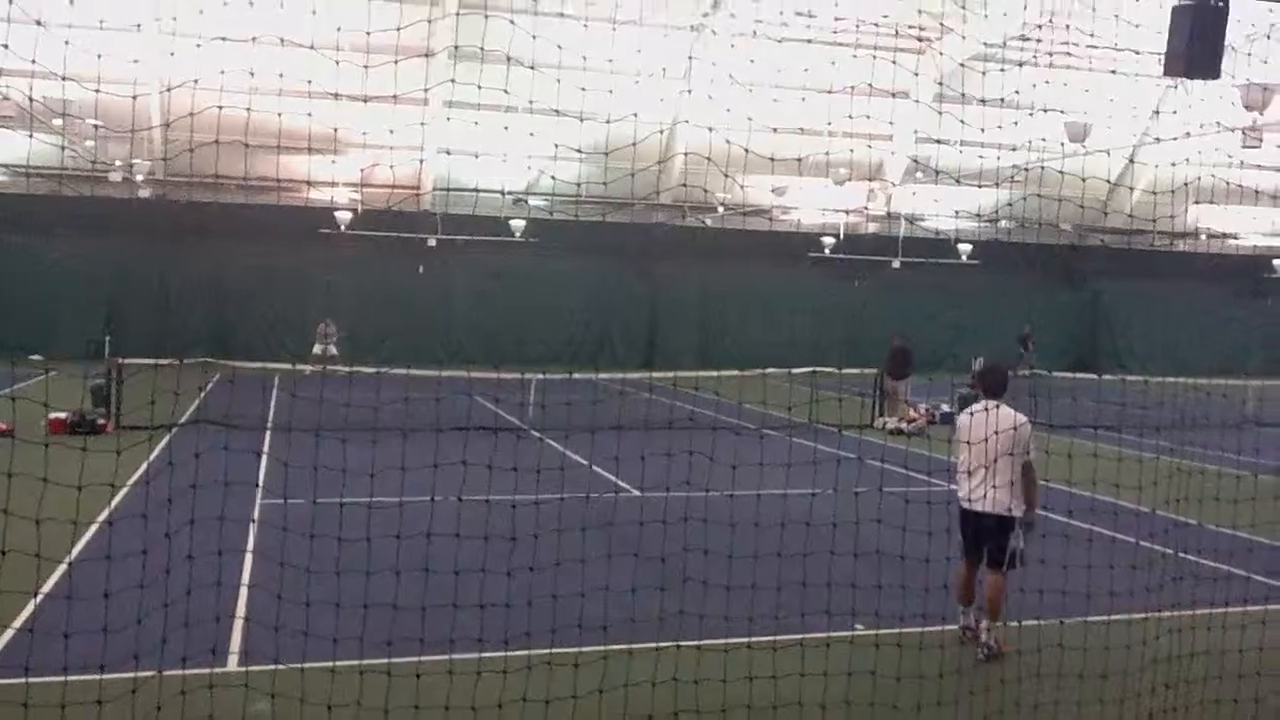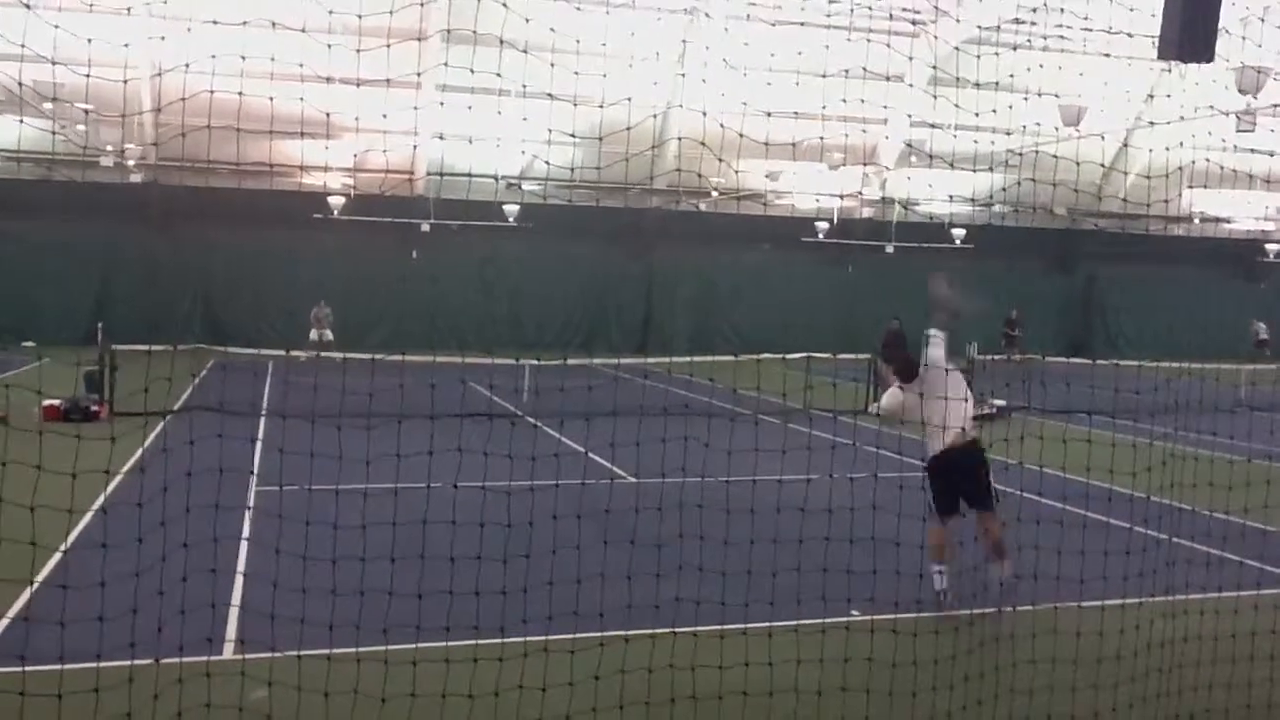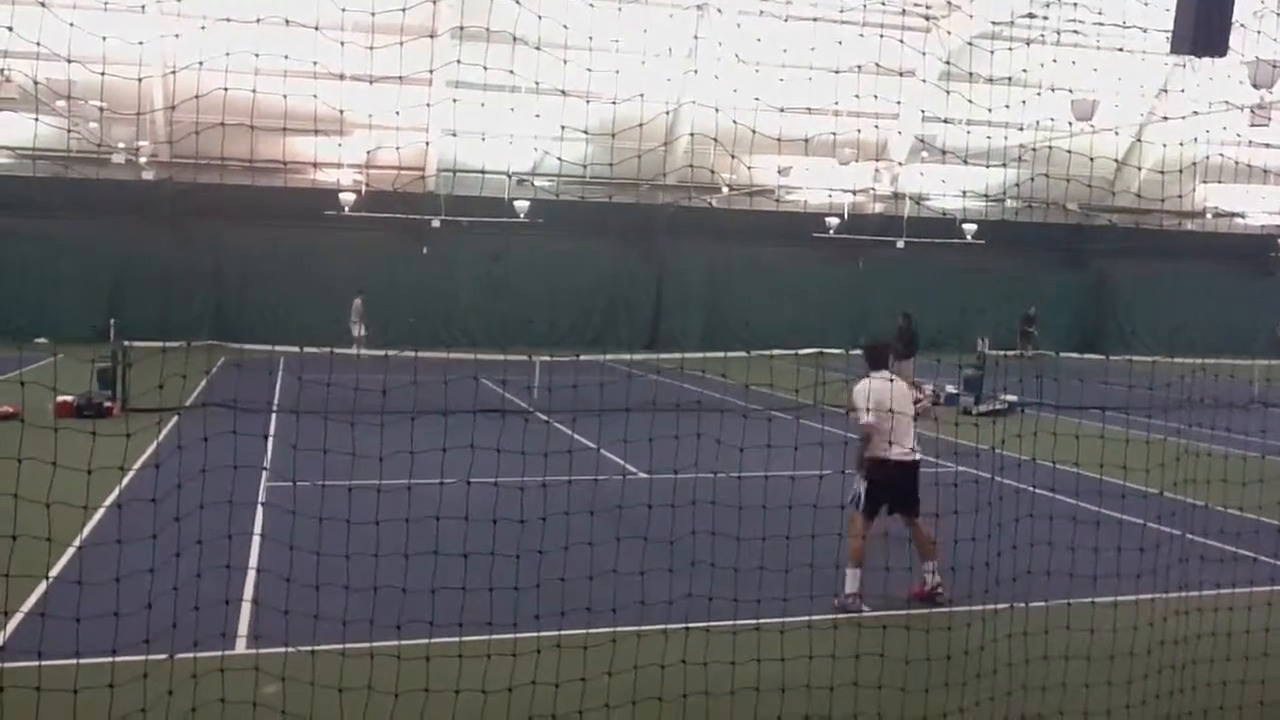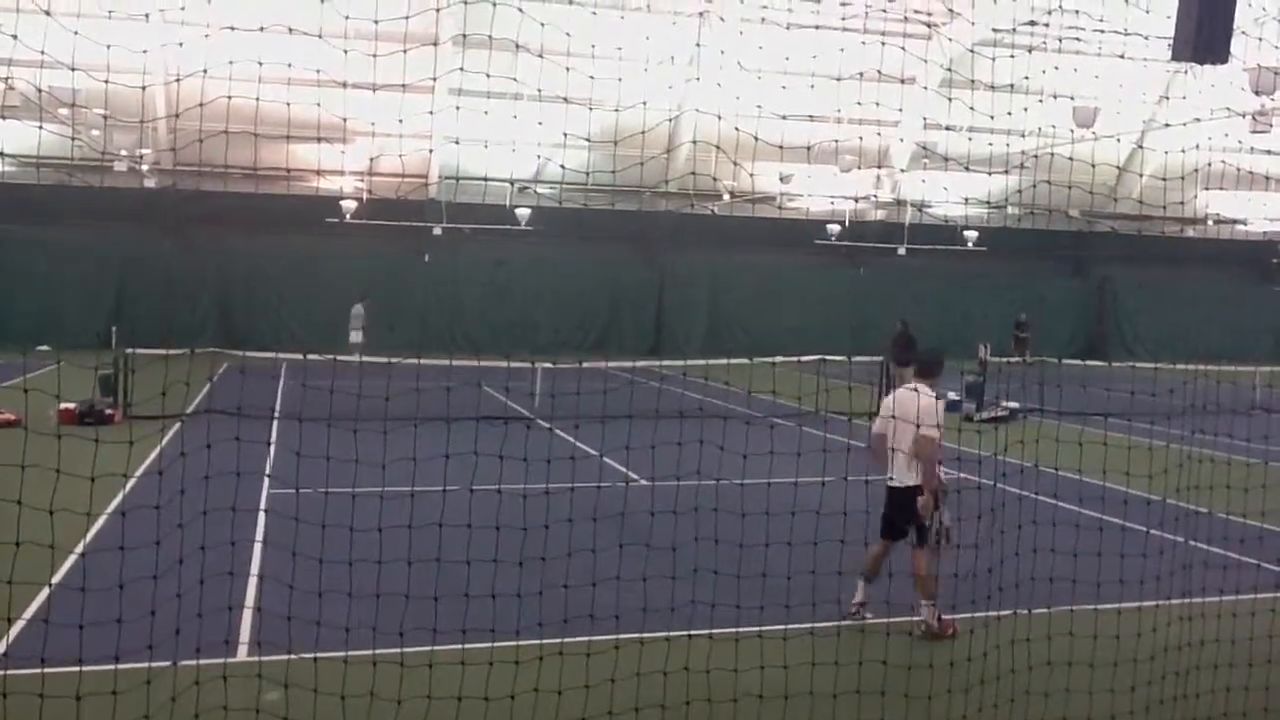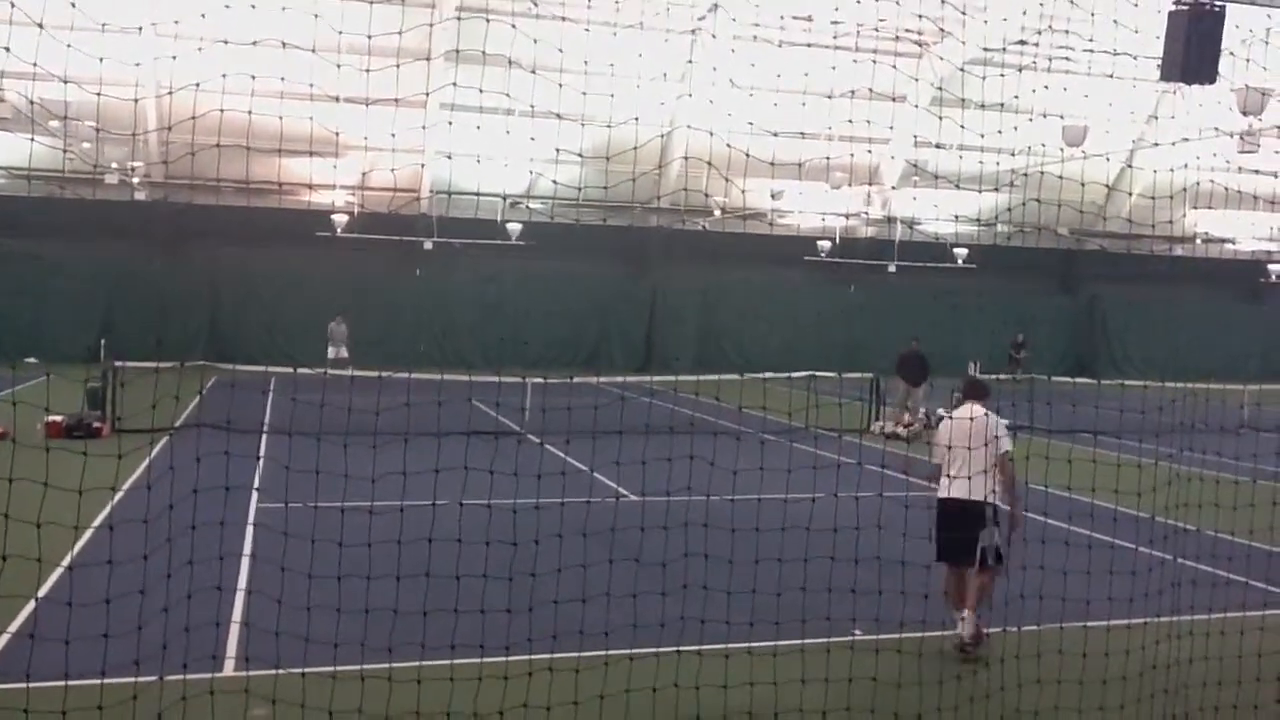
dt=1s
person 1, frame 1
left shoulder: (963, 419)
right shoulder: (1019, 422)
right elbow: (1028, 471)
right wrist: (1030, 508)
left hip: (968, 504)
right hip: (1003, 507)
left knee: (968, 565)
right knee: (997, 572)
left ankle: (967, 623)
right ankle: (987, 638)
person 1, frame 2
left shoulder: (897, 395)
right shoulder: (936, 367)
left elbow: (882, 413)
right elbow: (937, 333)
left hip: (940, 459)
right hip: (970, 451)
left knee: (941, 522)
right knee: (987, 517)
left ankle: (940, 582)
right ankle: (1002, 570)
person 1, frame 3
left shoulder: (863, 387)
right shoulder: (902, 386)
left elbow: (866, 428)
left wrist: (860, 458)
left hip: (879, 462)
right hip: (909, 462)
left knee: (859, 524)
right knee: (913, 521)
left ankle: (852, 594)
right ankle: (933, 583)
person 1, frame 4
left shoulder: (895, 396)
right shoulder: (932, 402)
left elbow: (878, 441)
right elbow: (925, 448)
right wrist: (927, 492)
left hip: (895, 483)
right hip: (919, 485)
left knee: (884, 544)
right knee: (926, 550)
left ankle: (858, 602)
right ankle: (930, 619)
person 1, frame 5
left shoulder: (944, 423)
right shoulder: (993, 421)
right elbow: (1006, 469)
right wrist: (1015, 507)
left hip: (947, 500)
right hip: (979, 502)
left knee: (955, 567)
right knee: (986, 569)
left ankle: (967, 627)
right ankle: (966, 631)
